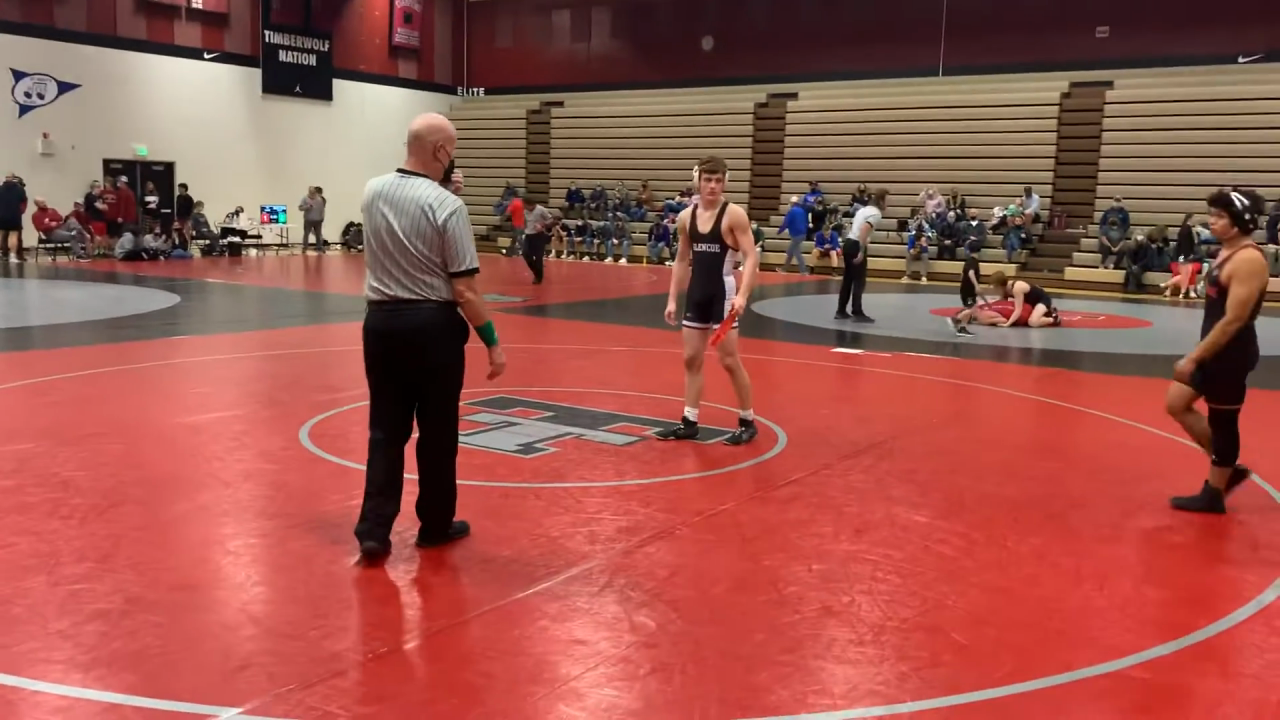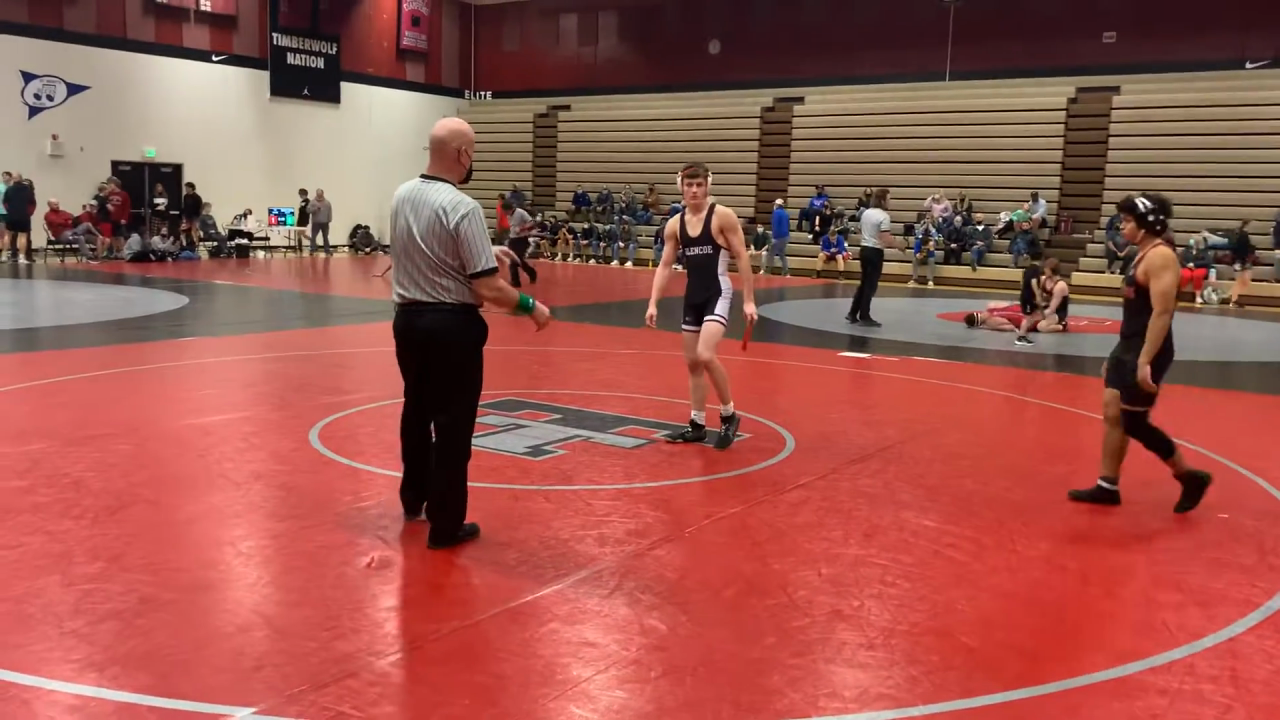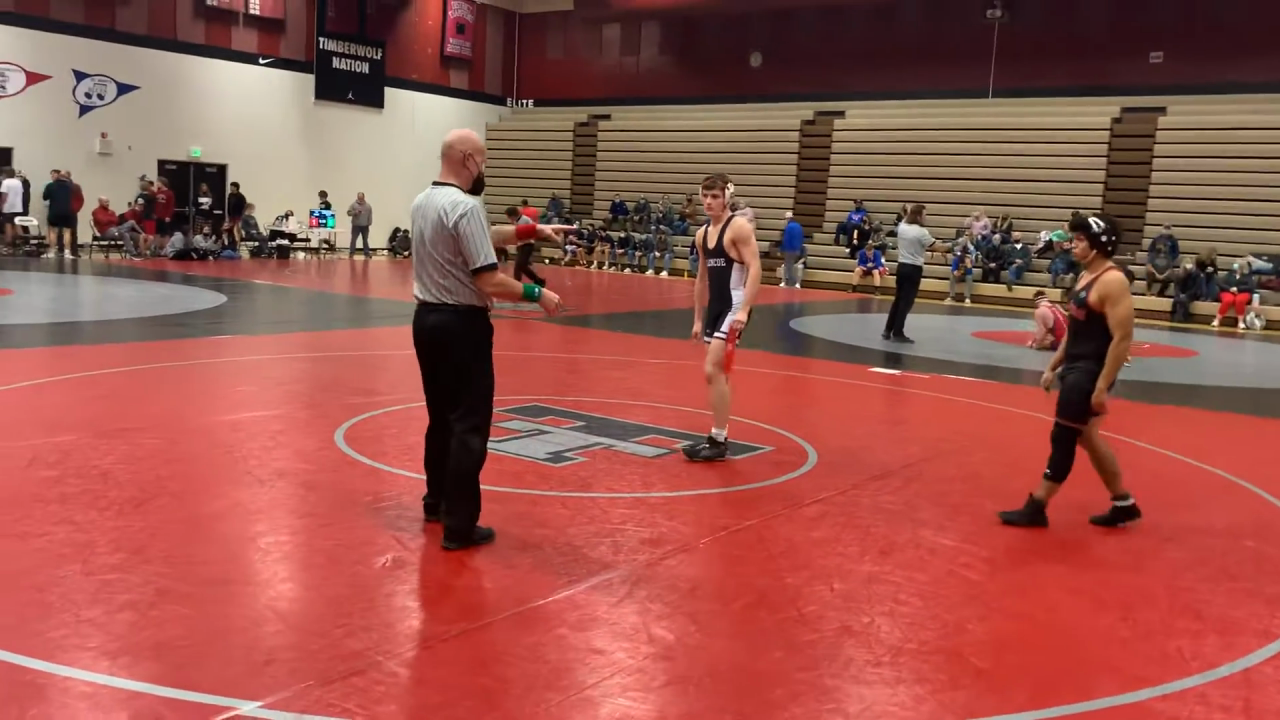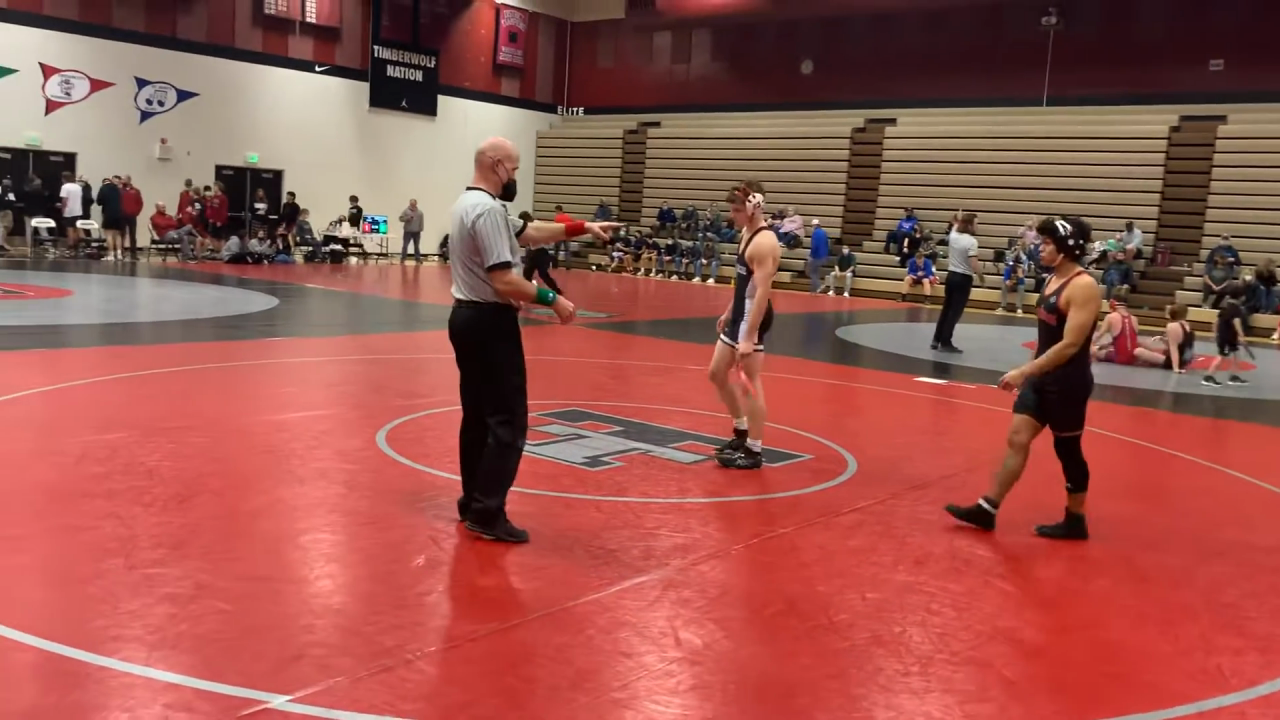
dt=0.5s
person 1, frame 1
left shoulder: (373, 191)
right shoulder: (447, 206)
right elbow: (464, 289)
right wrist: (492, 342)
left hip: (382, 321)
right hip: (432, 325)
left knee: (386, 430)
right knee: (436, 431)
left ankle: (374, 528)
right ankle: (436, 524)
person 1, frame 2
left shoulder: (402, 196)
right shoulder: (463, 208)
right elbow: (487, 288)
left wrist: (483, 251)
right wrist: (530, 305)
left hip: (408, 319)
right hip: (452, 325)
left knee: (417, 414)
right knee: (452, 427)
left ankle: (414, 499)
right ankle: (446, 525)
person 1, frame 3
left shoulder: (422, 202)
right shoulder: (464, 207)
right elbow: (490, 282)
left wrist: (532, 230)
right wrist: (537, 293)
left hip: (427, 319)
right hip: (461, 325)
left knee: (441, 418)
right knee: (469, 426)
left ankle: (437, 501)
right ankle: (460, 526)
person 1, frame 4
left shoulder: (468, 203)
right shoulder: (488, 209)
left elbow: (529, 232)
right elbow: (504, 282)
left wrist: (582, 228)
right wrist: (553, 299)
left hip: (466, 318)
right hip: (490, 322)
left knee: (477, 415)
right knee: (508, 420)
left ankle: (474, 502)
right ankle: (487, 511)
person 2, frame 1
left shoulder: (1249, 260)
right shoulder: (1228, 251)
left elbow: (1233, 320)
left wrist: (1192, 358)
left hip: (1231, 354)
right hip: (1213, 348)
left knee: (1222, 422)
right knee: (1176, 404)
left ankle: (1214, 493)
right ankle: (1229, 469)
person 2, frame 2
left shoulder: (1161, 257)
right shoulder: (1142, 255)
left elbow: (1161, 315)
left wrist: (1145, 362)
right wrist: (1118, 354)
left hip: (1147, 353)
right hip: (1128, 348)
left knee: (1134, 422)
right knee: (1113, 417)
left ankle: (1191, 477)
right ankle: (1107, 485)
person 2, frame 3
left shoulder: (1113, 282)
right shoulder: (1086, 275)
left elbow: (1122, 339)
left wrist: (1102, 386)
right wrist: (1053, 367)
left hip: (1090, 372)
right hip: (1075, 368)
left knee: (1062, 438)
right knee: (1088, 439)
left ankle: (1036, 508)
right ankle: (1123, 503)
person 2, frame 4
left shoulder: (1084, 287)
right shoulder: (1055, 280)
left elbow: (1070, 344)
left wrist: (1025, 373)
right wrist: (1027, 373)
left hip: (1068, 381)
right hip: (1042, 376)
left knee: (1067, 449)
right knee: (1017, 440)
left ankle: (1075, 521)
right ankle: (986, 510)
person 3, frame 1
left shoulder: (734, 214)
right shoulder: (686, 216)
left elbow: (751, 257)
left wrist: (742, 295)
right wrist: (672, 299)
left hip: (723, 294)
right hip: (695, 294)
left knee: (729, 361)
right knee: (691, 359)
left ankle: (747, 422)
right ankle: (689, 422)
person 3, frame 2
left shoulder: (723, 215)
right shoulder: (675, 224)
left elbow: (742, 257)
right elbow: (665, 266)
left wrist: (749, 300)
right wrist: (653, 303)
left hip: (718, 293)
right hip: (692, 295)
left knee: (706, 356)
right knee: (693, 362)
left ankle: (729, 415)
right ankle: (697, 426)
person 3, frame 3
left shoulder: (739, 227)
right shoulder: (702, 234)
left elbow: (755, 268)
left wrist: (744, 310)
right wrist: (697, 319)
left hip: (733, 307)
right hip: (714, 307)
left knee: (712, 371)
right knee: (716, 375)
left ankle: (718, 441)
right ankle: (717, 439)
person 3, frame 4
left shoulder: (764, 242)
right shoulder: (747, 233)
left elbow: (762, 292)
left wrist: (748, 338)
right wrist: (729, 311)
left hip: (753, 316)
right hip: (740, 313)
left knee: (751, 384)
right knee: (717, 373)
left ankle: (754, 451)
right ankle: (742, 432)
